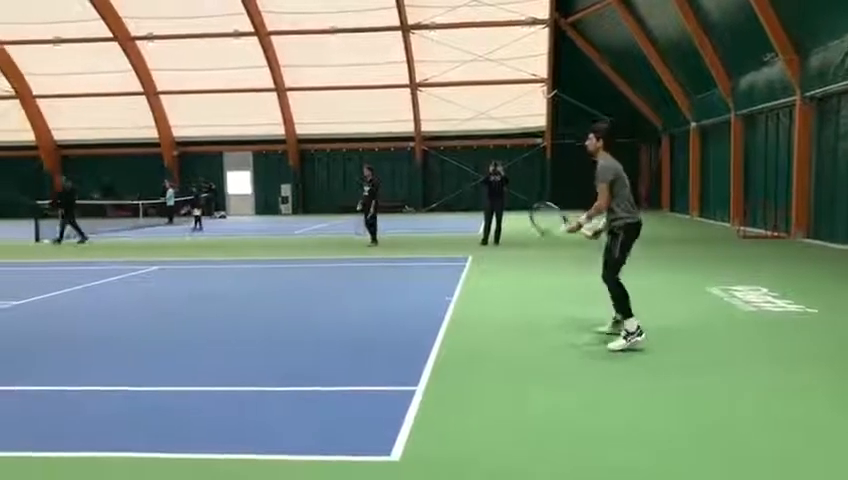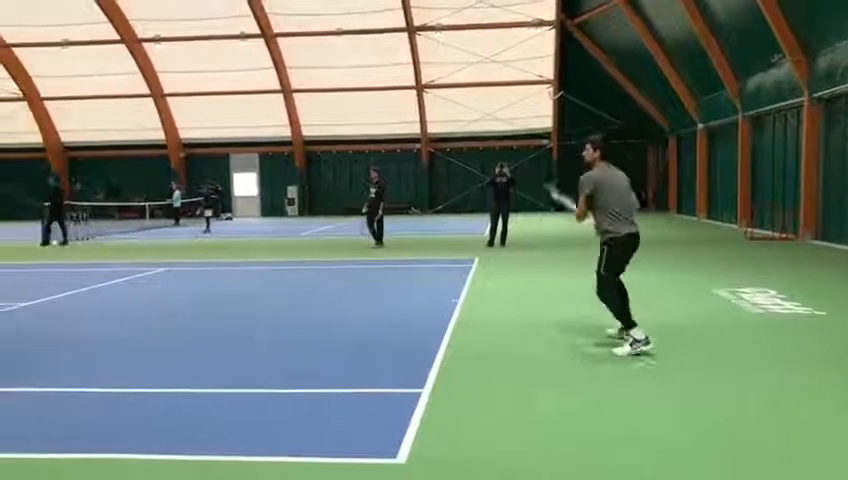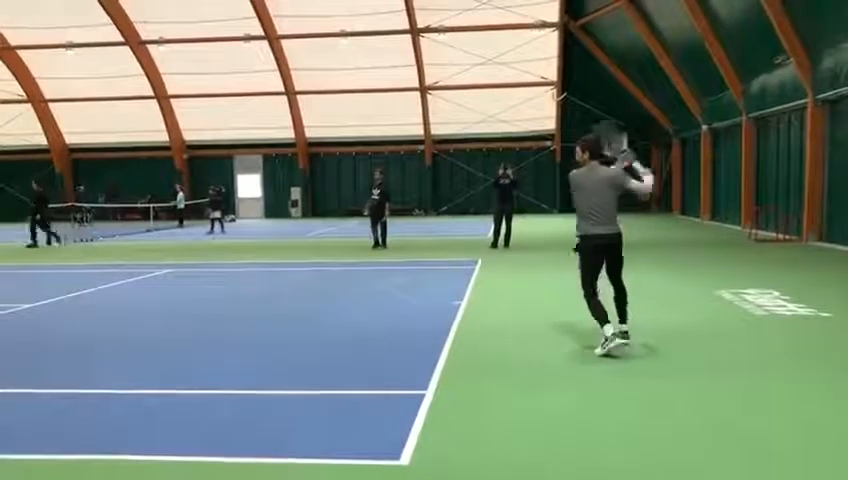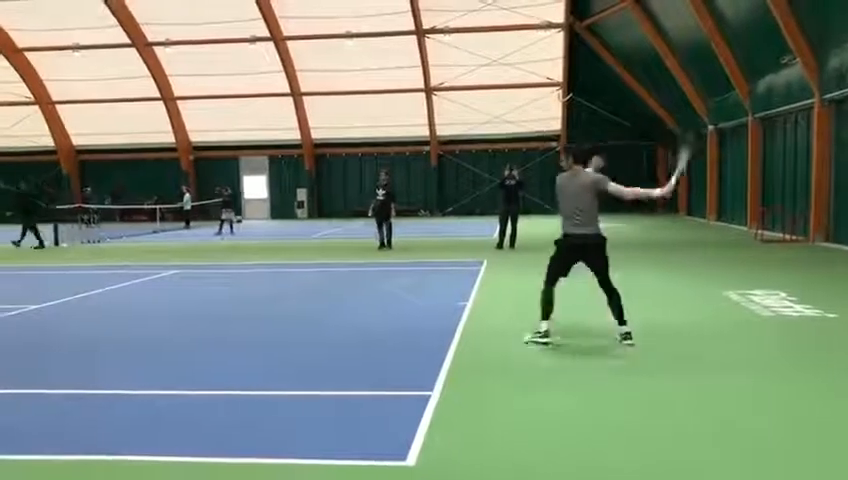
dt=0.3s
person 1, frame 1
left shoulder: (605, 166)
right shoulder: (609, 164)
left elbow: (602, 203)
left wrist: (582, 222)
right wrist: (603, 227)
left hip: (625, 227)
right hip: (622, 226)
left knee: (610, 276)
right knee: (609, 273)
left ankle: (632, 330)
right ankle: (620, 320)
person 1, frame 2
left shoulder: (588, 178)
right shoulder: (620, 175)
left elbow: (580, 214)
right elbow: (635, 205)
left wrist: (581, 213)
left hip: (615, 241)
right hip: (631, 236)
left knee: (604, 290)
right knee: (611, 280)
left ankle: (639, 338)
right ankle: (627, 327)
person 1, frame 3
left shoulder: (574, 177)
right shoulder: (614, 175)
right elbow: (645, 190)
right wrist: (647, 177)
left hip: (589, 240)
right hip: (613, 238)
left knee: (591, 292)
right knee: (617, 283)
left ankle: (609, 335)
right ankle: (622, 329)
person 1, frame 4
left shoulder: (560, 180)
right shoulder: (596, 180)
right elbow: (627, 193)
left wrist: (591, 170)
right wrist: (658, 192)
left hip: (569, 241)
right hip: (593, 240)
left knee: (549, 283)
right knee: (607, 286)
left ankle: (543, 330)
right ankle: (624, 331)
